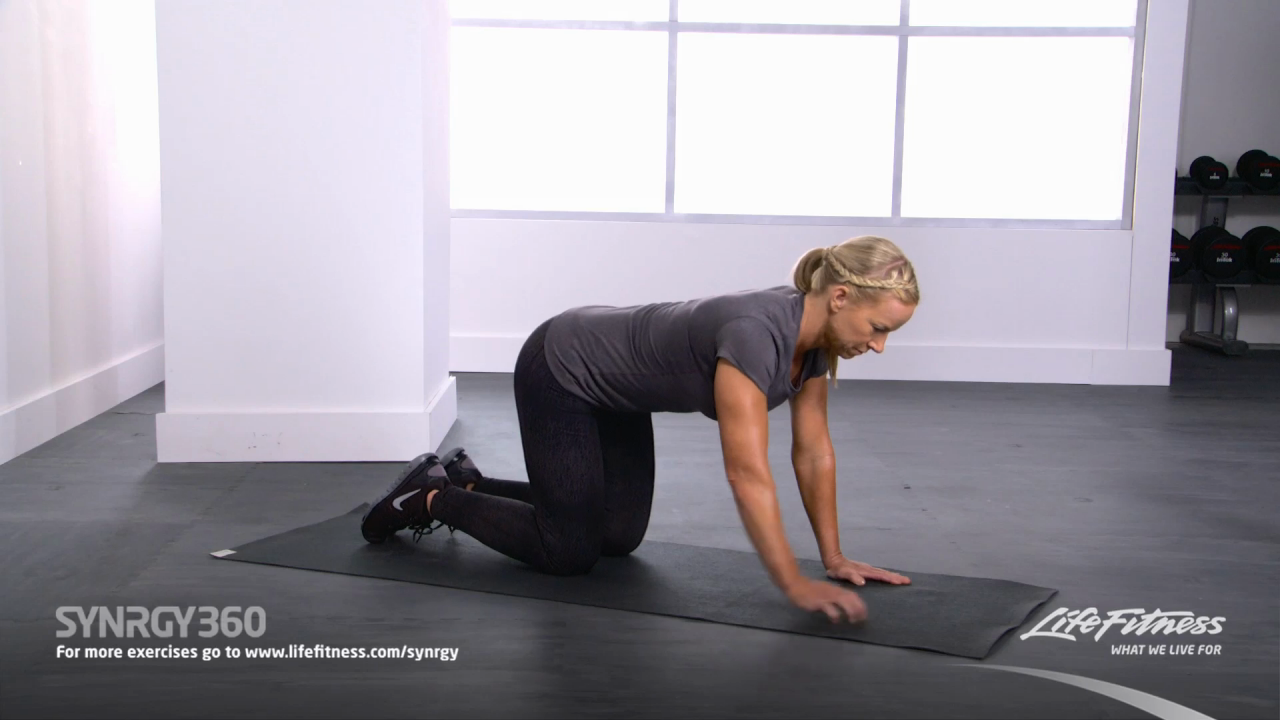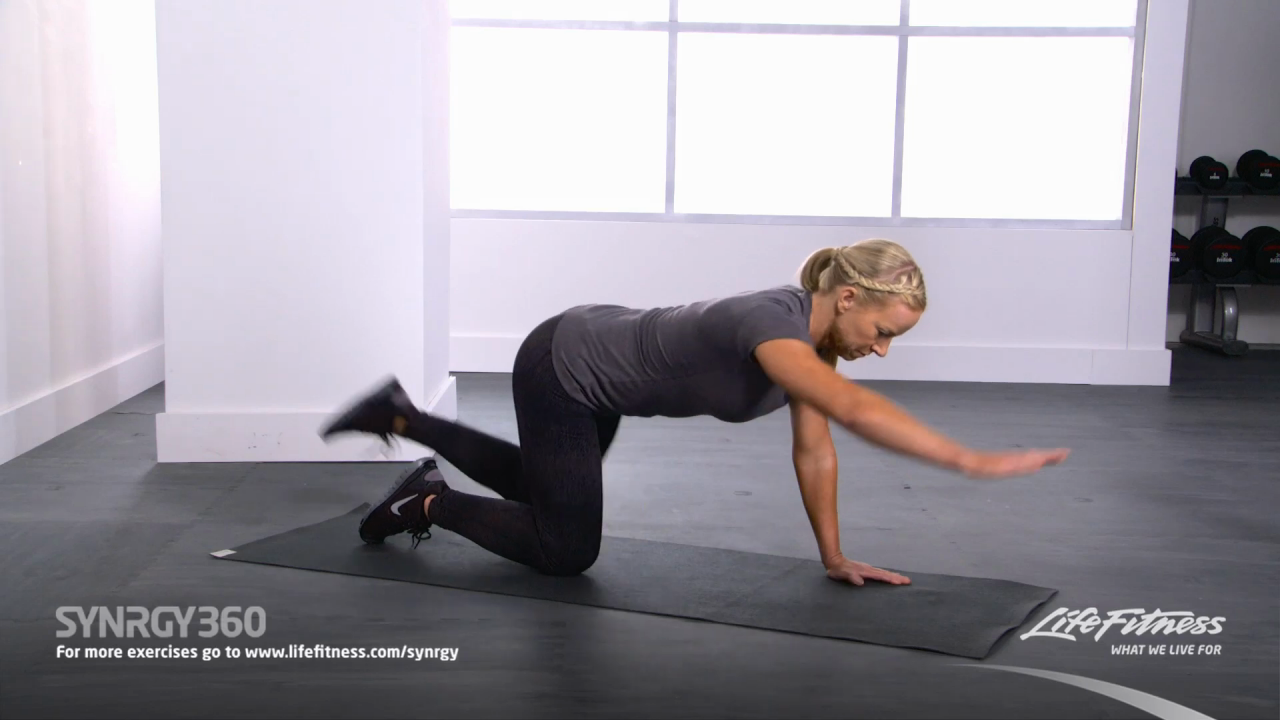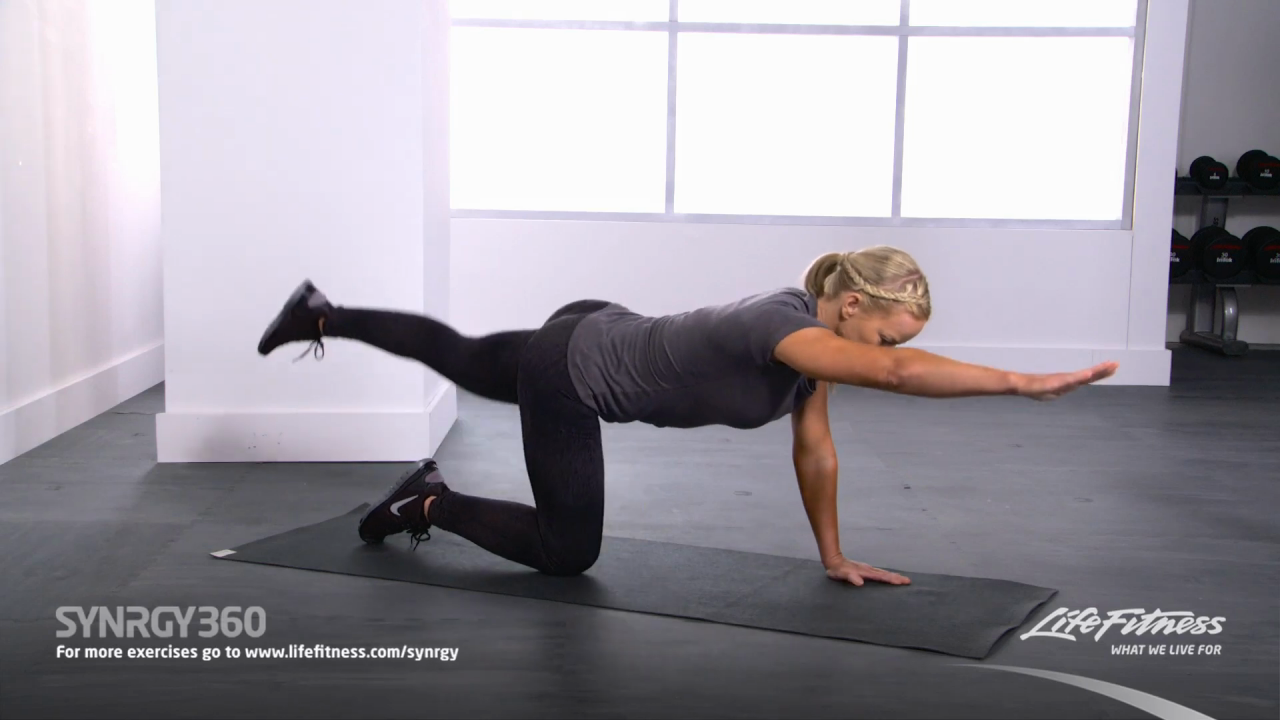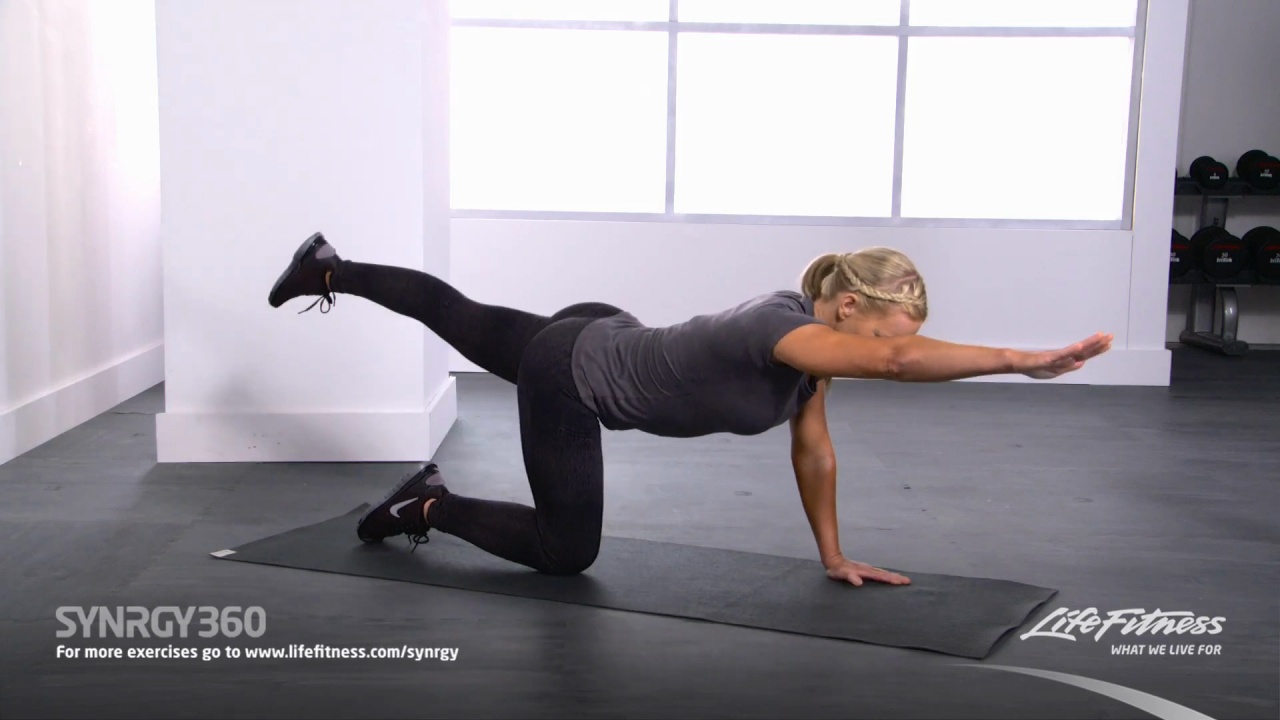
dt=0.3s
person 1, frame 1
left shoulder: (819, 332)
right shoulder: (756, 334)
left elbow: (814, 451)
right elbow: (748, 472)
left wrist: (835, 557)
right wrist: (794, 585)
left hip: (610, 384)
right hip: (558, 374)
left knee: (618, 538)
right knee: (569, 552)
left ankle: (468, 483)
right ankle: (429, 498)
person 1, frame 2
left shoulder: (818, 326)
right shoulder: (775, 326)
left elbow: (814, 450)
right elbow: (856, 412)
left wrist: (835, 557)
right wrist: (977, 461)
left hip: (602, 354)
right hip: (558, 371)
left knee: (524, 481)
right knee: (569, 550)
left ankle: (395, 415)
right ankle: (429, 502)
person 1, frame 3
left shoulder: (811, 328)
right shoulder: (784, 328)
left elbow: (816, 451)
right elbow: (900, 376)
left wrist: (835, 556)
right wrist: (1027, 383)
left hip: (599, 338)
right hip: (567, 375)
left knee: (464, 362)
right knee: (568, 551)
left ankle: (323, 317)
right ankle: (430, 503)
person 1, frame 4
left shoulder: (810, 327)
right shoulder: (783, 332)
left elbow: (814, 452)
right elbow: (900, 361)
left wrist: (834, 557)
right wrist: (1027, 359)
left hip: (602, 340)
right hip: (568, 377)
left knee: (458, 319)
right knee: (566, 551)
left ankle: (327, 270)
right ankle: (429, 504)
